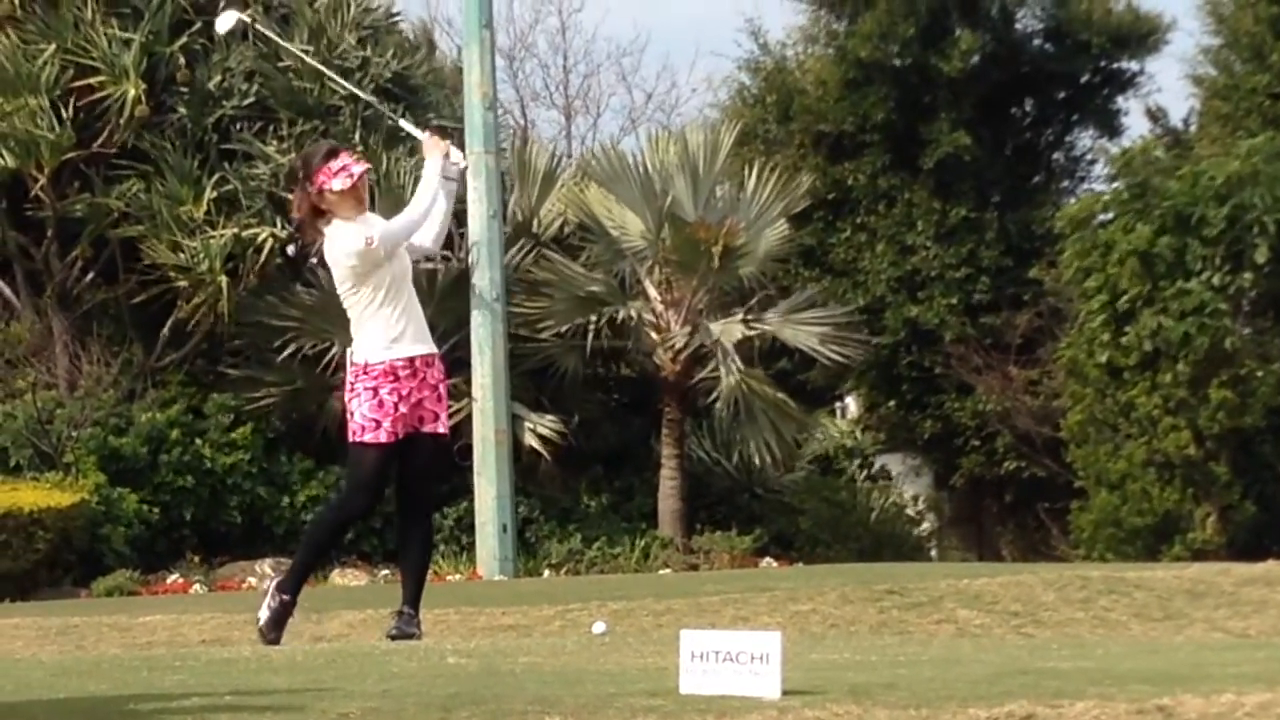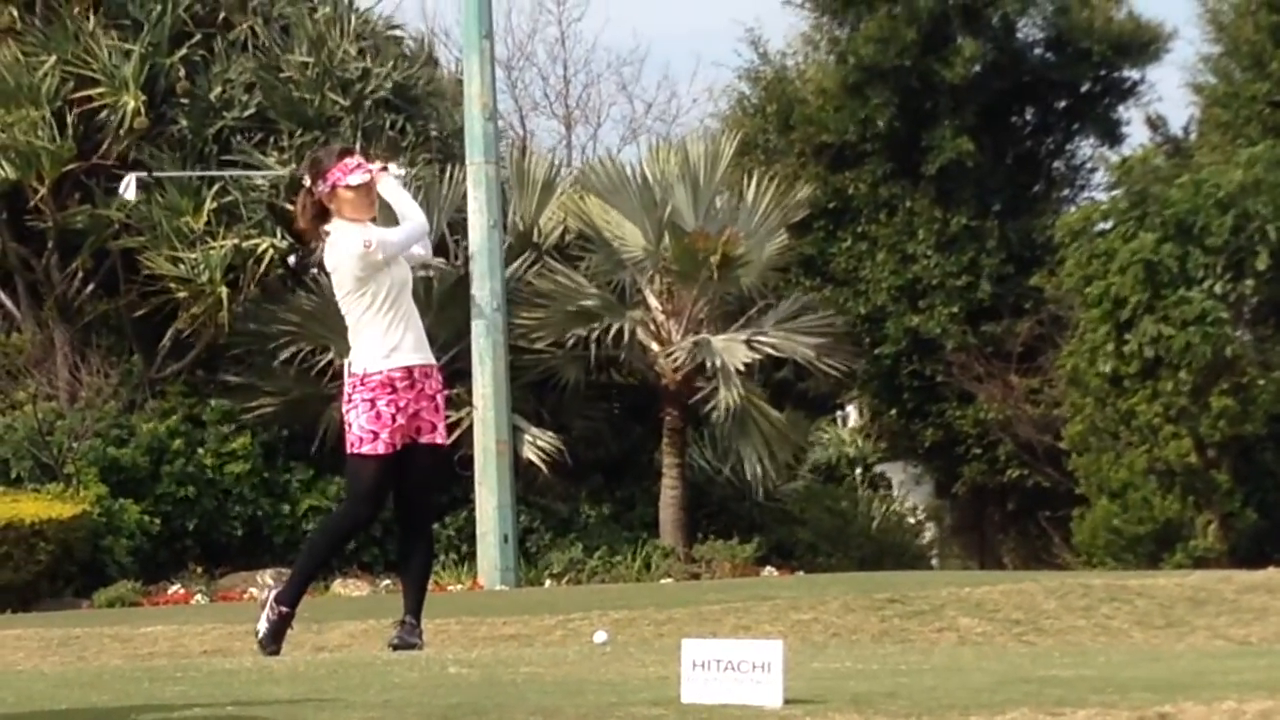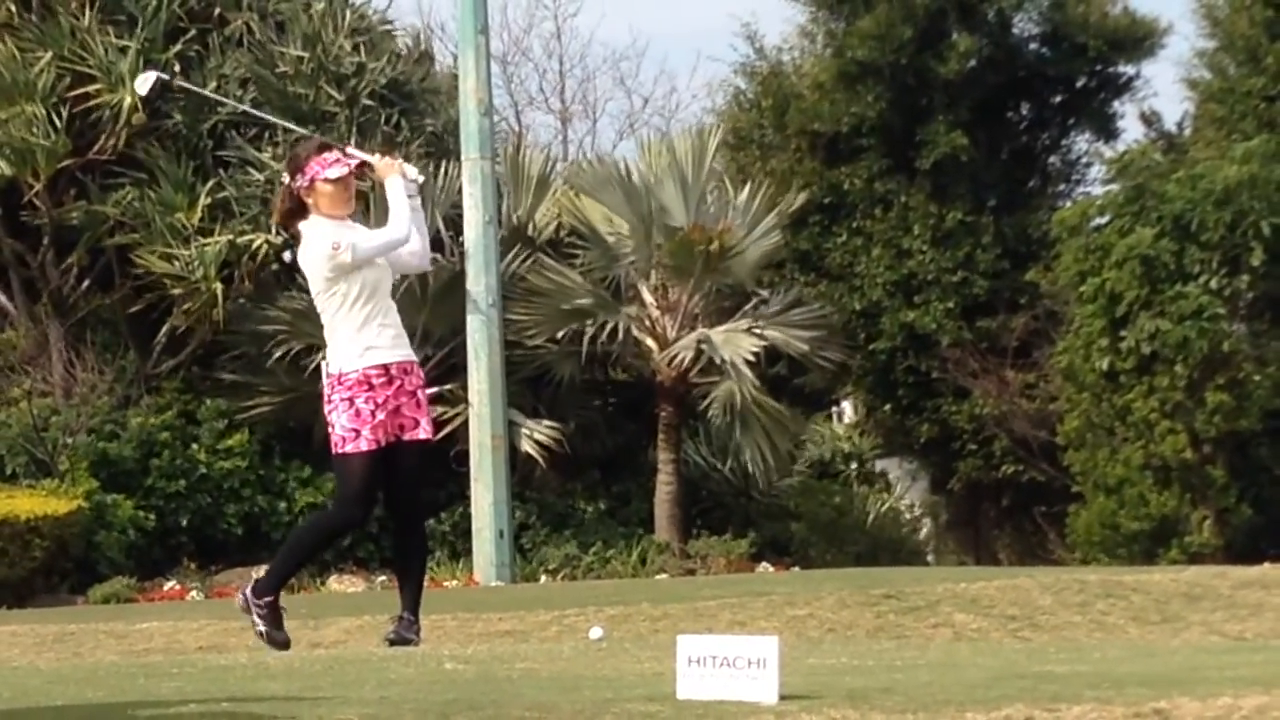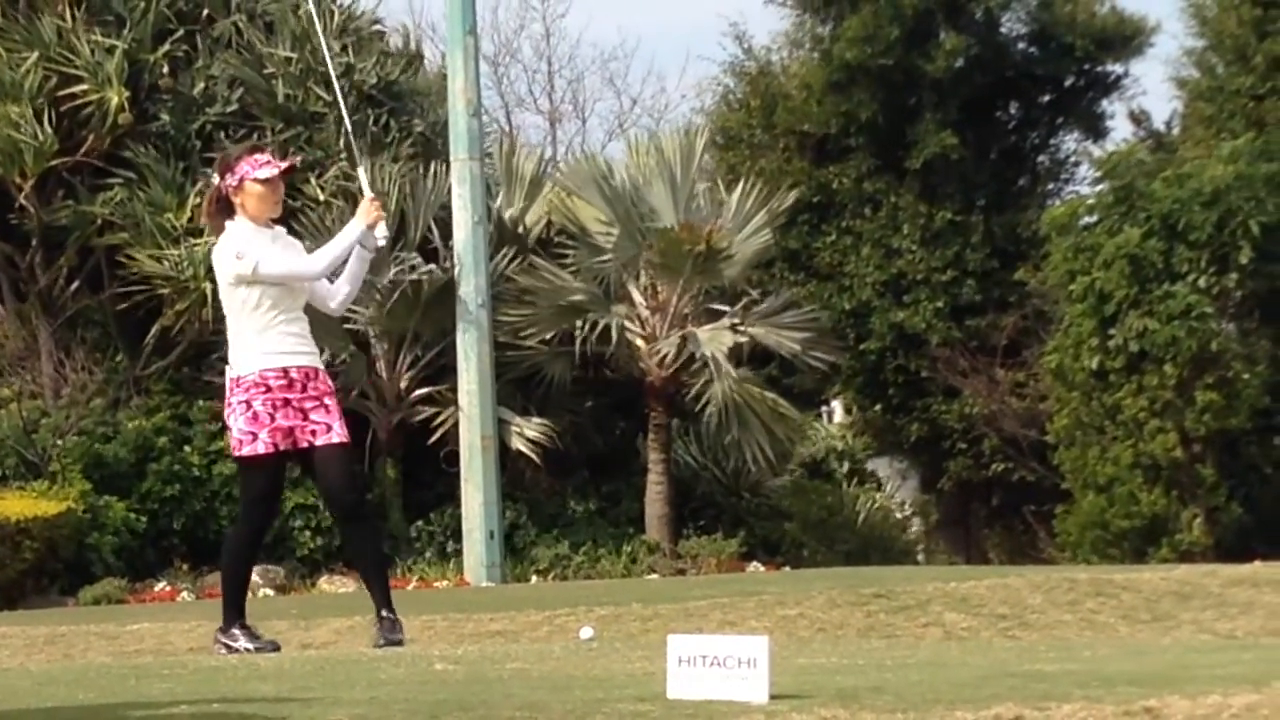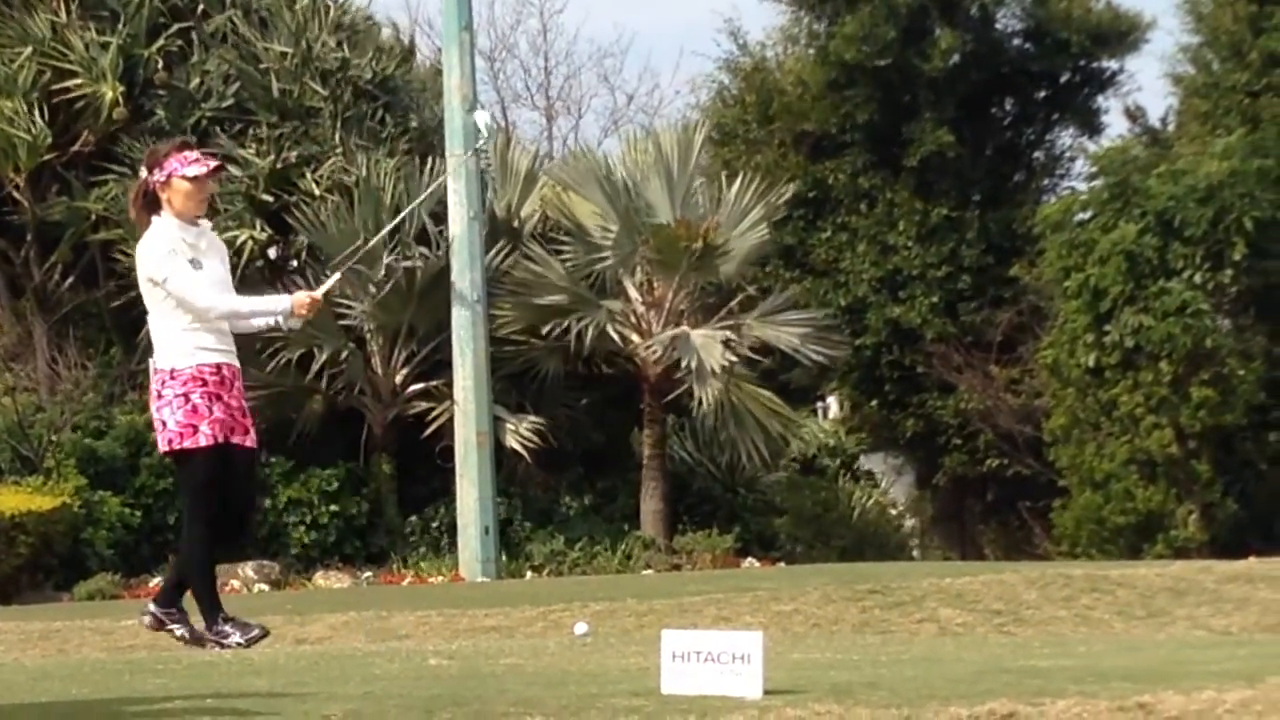
dt=0.4s
person 1, frame 1
left shoulder: (365, 225)
right shoulder: (354, 241)
left elbow: (429, 239)
right elbow: (418, 211)
left wrist: (446, 173)
right wrist: (435, 160)
left hip: (422, 369)
right hip: (379, 377)
left knee: (417, 497)
right knee: (361, 494)
left ankle: (409, 609)
right ankle: (285, 589)
person 1, frame 2
left shoulder: (362, 238)
right shoulder: (355, 244)
left elbow: (421, 250)
right elbow: (418, 228)
left wrist: (387, 181)
right wrist: (391, 186)
left hip: (420, 378)
right hip: (377, 386)
left knee: (417, 508)
right knee: (361, 505)
left ankle: (411, 619)
right ankle: (284, 599)
person 1, frame 3
left shoulder: (353, 234)
right shoulder: (322, 244)
left elbow: (417, 258)
right elbow: (397, 235)
left wrist: (407, 189)
right wrist: (392, 181)
left hip: (402, 375)
right hip: (356, 383)
left knee: (407, 503)
right knee: (353, 504)
left ankle: (409, 614)
right ankle: (263, 591)
person 1, frame 4
left shoulder: (285, 243)
right shoulder: (233, 248)
left elbow: (332, 301)
right elbow: (314, 267)
left wrist: (366, 245)
right wrist: (359, 224)
left hip: (309, 382)
right hip: (255, 388)
left knee: (349, 500)
right knee: (258, 510)
left ankle: (386, 615)
right ankle: (232, 626)
person 1, frame 5
left shoulder: (210, 241)
right shoulder: (156, 247)
right elbow: (212, 304)
left wrist: (287, 311)
right wrist: (285, 305)
left hip: (223, 380)
right hip: (182, 383)
left knee: (239, 507)
right knee: (203, 503)
left ankle: (168, 601)
right ankle: (216, 620)
